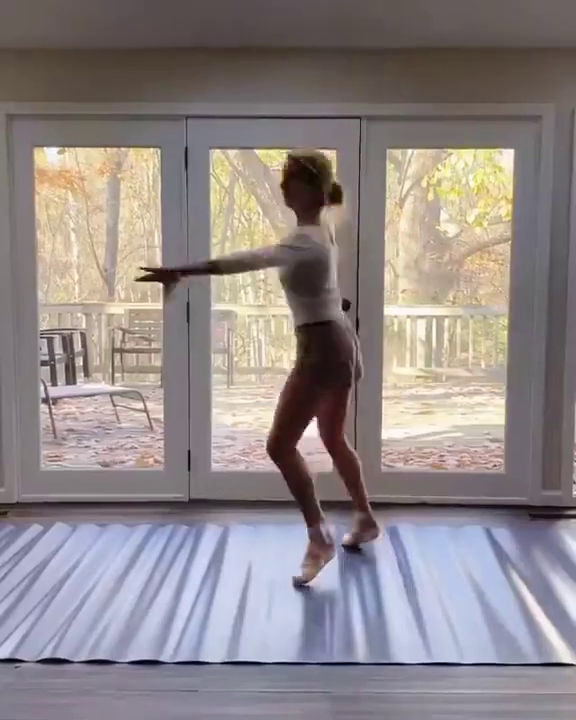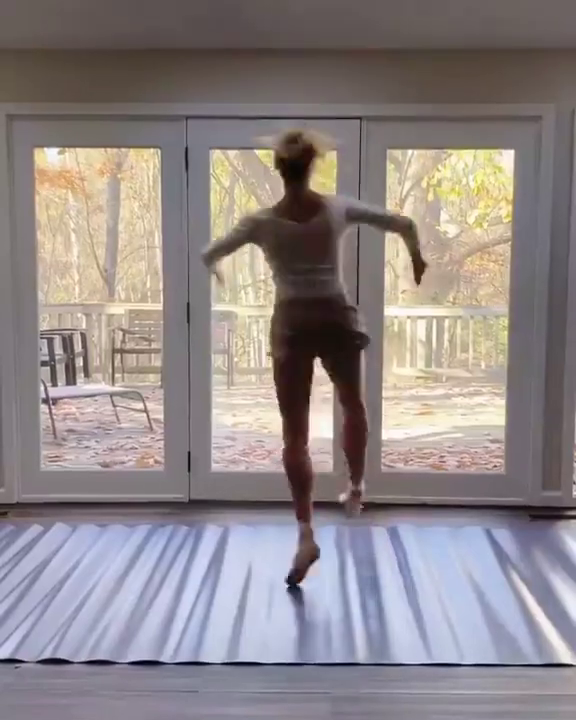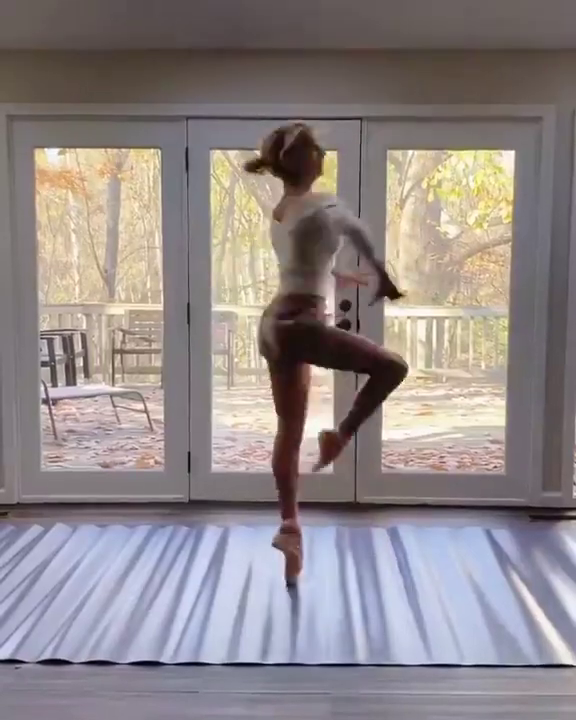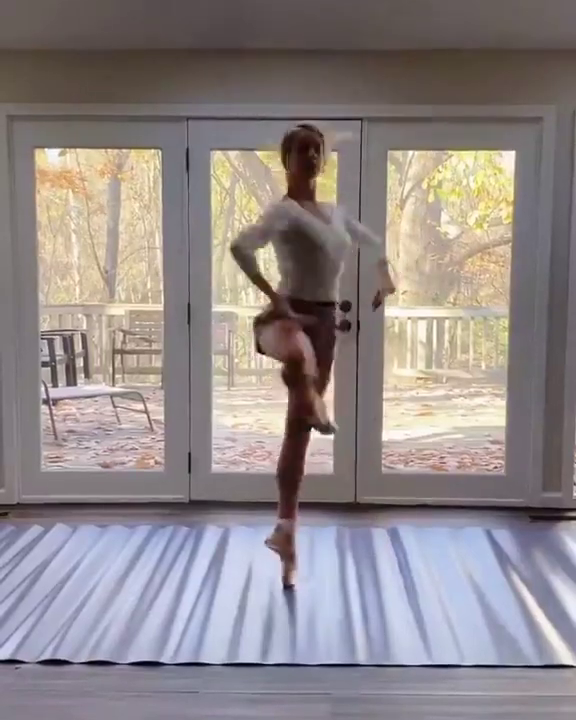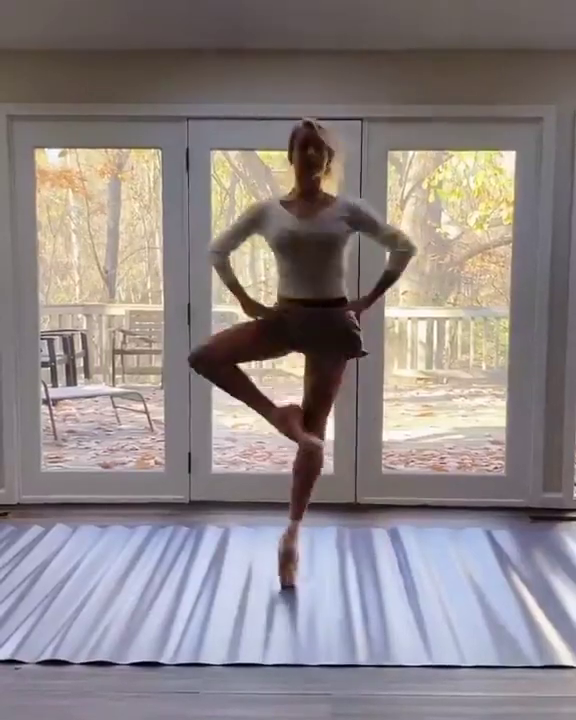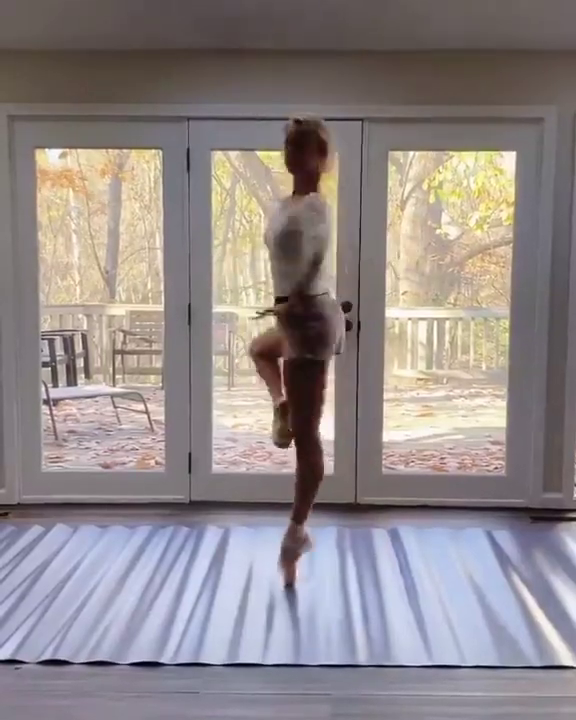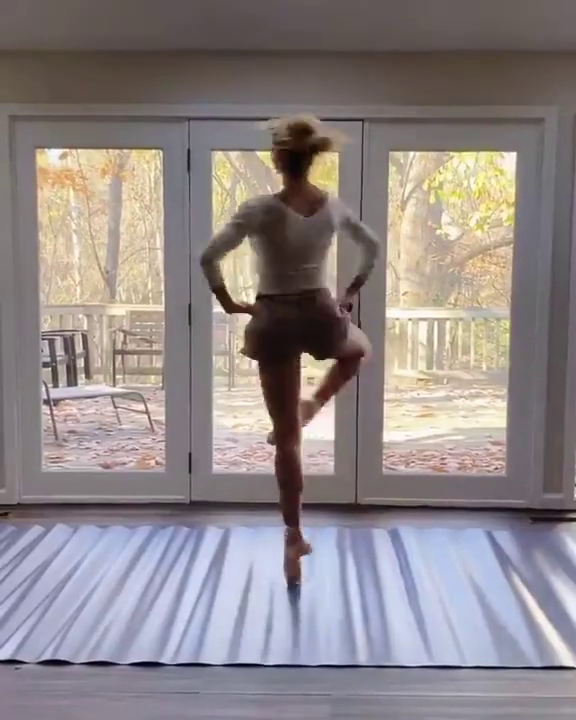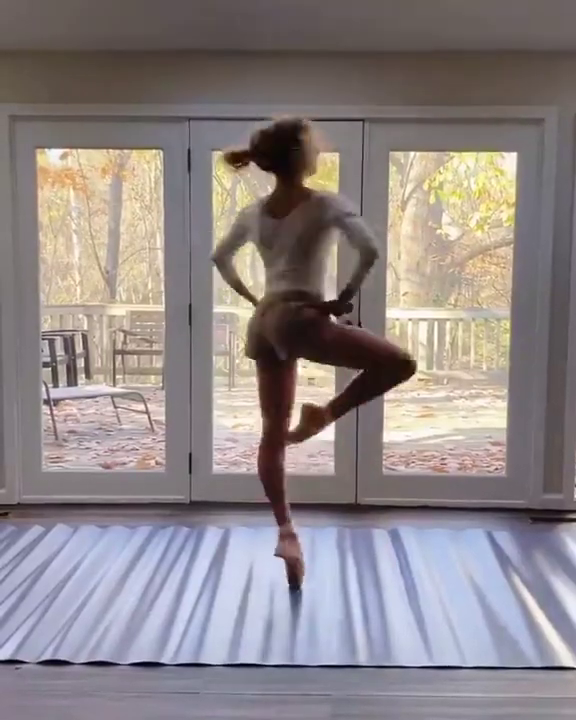
dt=0.1s
person 1, frame 1
left shoulder: (305, 239)
right shoulder: (319, 234)
left elbow: (249, 260)
left wrist: (179, 271)
left hip: (322, 346)
right hip: (338, 342)
left knee: (280, 446)
right knee: (335, 440)
left ankle: (319, 540)
right ankle: (365, 520)
person 1, frame 2
left shoulder: (260, 221)
right shoulder: (338, 207)
left elbow: (209, 256)
right elbow: (405, 224)
left wrist: (216, 269)
right wrist: (416, 258)
left hip: (289, 327)
right hip: (338, 320)
left knee: (295, 437)
right knee: (354, 410)
left ankle: (305, 535)
right ankle: (355, 487)
person 1, frame 3
left shoulder: (283, 209)
right shoulder: (317, 204)
right elbow: (356, 231)
left wrist: (344, 276)
right wrist: (383, 279)
left hip: (283, 320)
right hip: (296, 321)
left knee: (288, 433)
right knee: (391, 368)
left ankle: (289, 526)
right ankle: (337, 436)
person 1, frame 4
left shoulder: (336, 213)
right shoulder: (281, 210)
left elbow: (374, 245)
right elbow: (240, 246)
left wrist: (385, 278)
right wrist: (275, 299)
left hip: (323, 324)
right hip: (288, 318)
left knee: (298, 434)
left ankle: (285, 527)
person 1, frame 5
left shoulder: (346, 209)
right shoulder: (267, 210)
left elbow: (403, 247)
right elbow: (217, 251)
left wrist: (370, 298)
right wrist: (246, 301)
left hip: (331, 323)
right hip: (285, 317)
left knee: (312, 431)
right knee: (206, 356)
left ankle: (291, 532)
right ankle: (281, 415)
person 1, frame 6
left shoulder: (314, 205)
right shoulder: (290, 205)
left elbow: (318, 245)
left wrist: (295, 300)
left hip: (309, 320)
right hip: (298, 317)
left knee: (307, 435)
left ankle: (296, 531)
right ankle: (286, 412)
person 1, frame 7
left shoulder: (259, 208)
right shoulder: (331, 204)
left elbow: (208, 257)
right elbow: (373, 248)
left wrist: (228, 301)
right wrist: (348, 295)
left hip: (271, 320)
right hip: (319, 315)
left knee: (286, 438)
right knee: (354, 350)
left ankle: (293, 536)
right ankle: (312, 406)
person 1, frame 8
left shoulder: (254, 213)
right shoulder: (326, 204)
left elbow: (220, 258)
right elbow: (370, 249)
right wrist: (344, 298)
left hip: (268, 321)
right hip: (304, 318)
left knee: (272, 438)
right knee: (399, 364)
left ankle: (286, 532)
right ankle: (324, 414)
